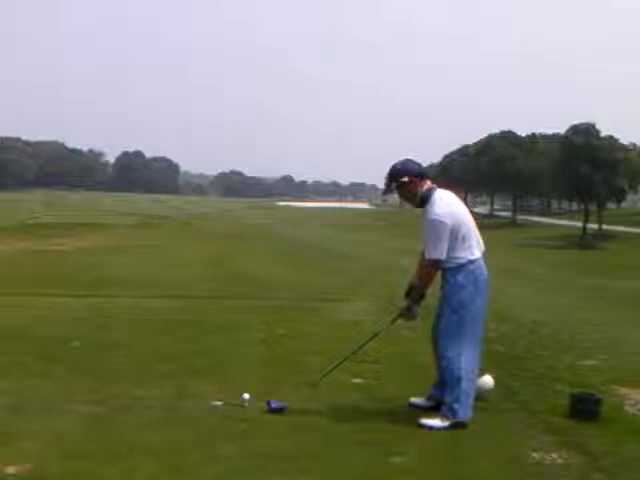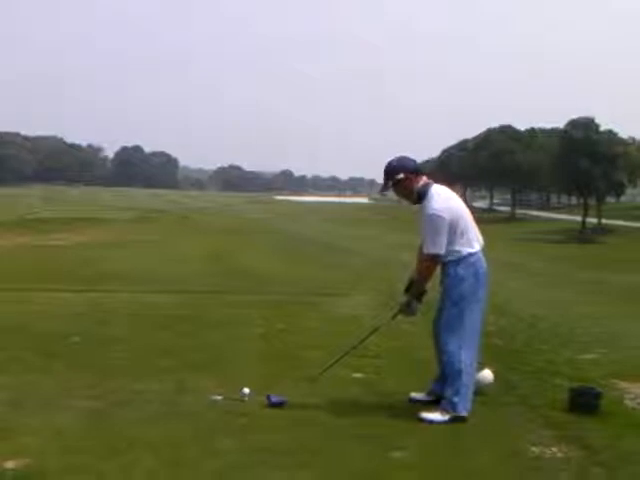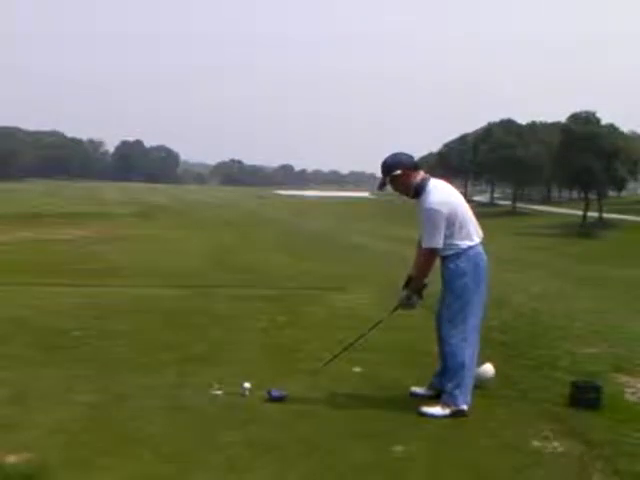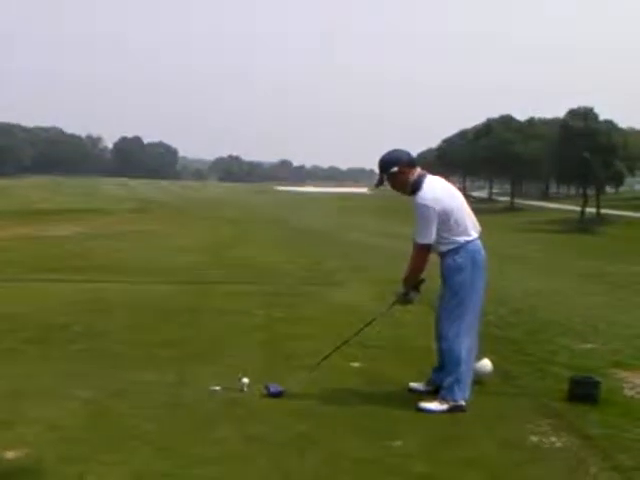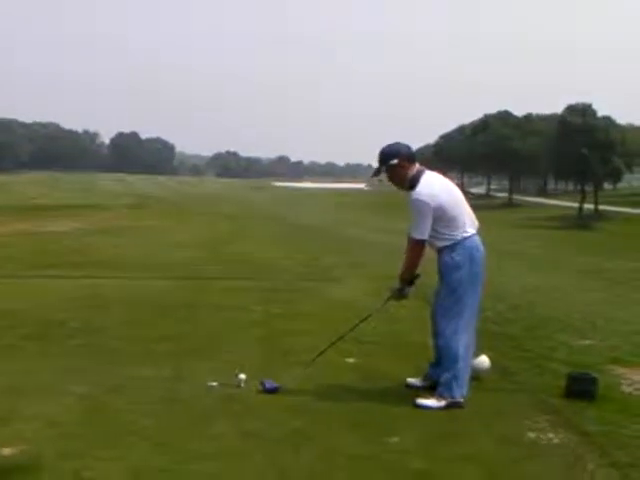
dt=0.2s
person 1, frame 1
left shoulder: (437, 213)
right shoulder: (439, 198)
left elbow: (433, 264)
right elbow: (428, 253)
left wrist: (413, 300)
right wrist: (413, 284)
left hip: (464, 276)
right hip: (459, 274)
left knee: (455, 343)
right knee: (443, 337)
left ankle: (456, 412)
right ankle: (441, 394)
person 1, frame 2
left shoulder: (434, 208)
right shoulder: (434, 194)
left elbow: (432, 259)
right elbow: (426, 247)
left wrist: (413, 296)
right wrist: (413, 281)
left hip: (464, 270)
right hip: (458, 268)
left knee: (456, 336)
right knee: (444, 331)
left ankle: (455, 406)
right ankle: (442, 389)
person 1, frame 3
left shoulder: (432, 202)
right shoulder: (433, 188)
left elbow: (430, 252)
right elbow: (425, 243)
left wrist: (413, 290)
right wrist: (412, 277)
left hip: (464, 263)
right hip: (459, 261)
left knee: (457, 330)
right knee: (446, 325)
left ankle: (456, 399)
right ankle: (442, 383)
person 1, frame 4
left shoulder: (425, 199)
right shoulder: (431, 184)
left elbow: (423, 249)
right elbow: (422, 244)
left wrist: (408, 286)
right wrist: (410, 277)
left hip: (462, 259)
right hip: (460, 256)
left knee: (455, 326)
right knee: (446, 322)
left ankle: (454, 395)
right ankle: (441, 379)
person 1, frame 5
left shoulder: (421, 195)
right shoulder: (430, 179)
left elbow: (417, 245)
right elbow: (417, 239)
left wrist: (403, 282)
right wrist: (406, 274)
left hip: (460, 255)
right hip: (458, 252)
left knee: (453, 322)
right knee: (443, 317)
left ankle: (452, 392)
right ankle: (438, 374)
